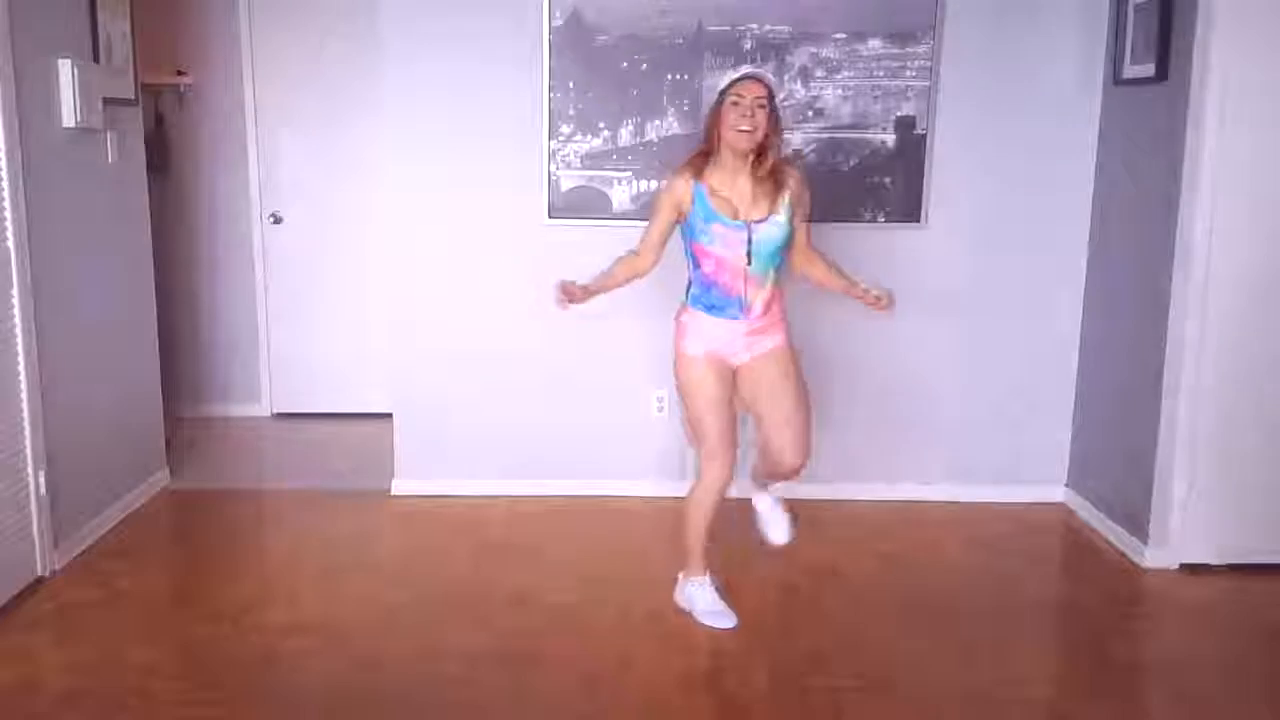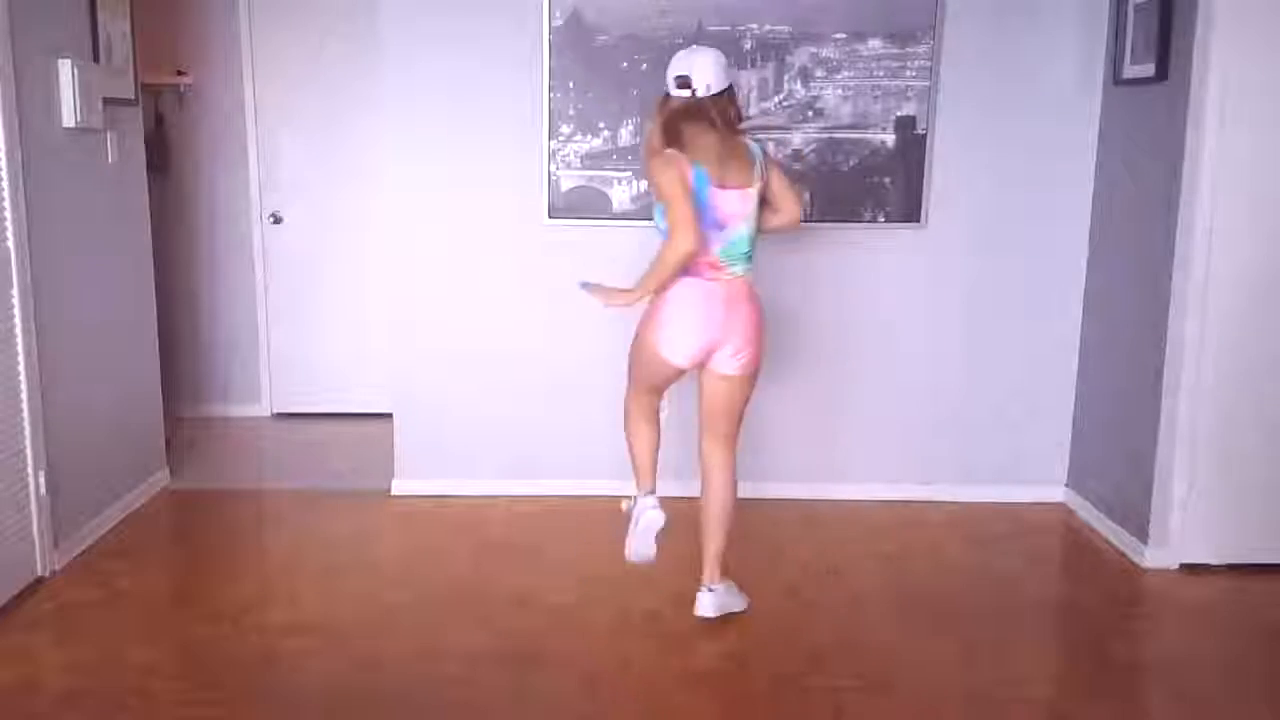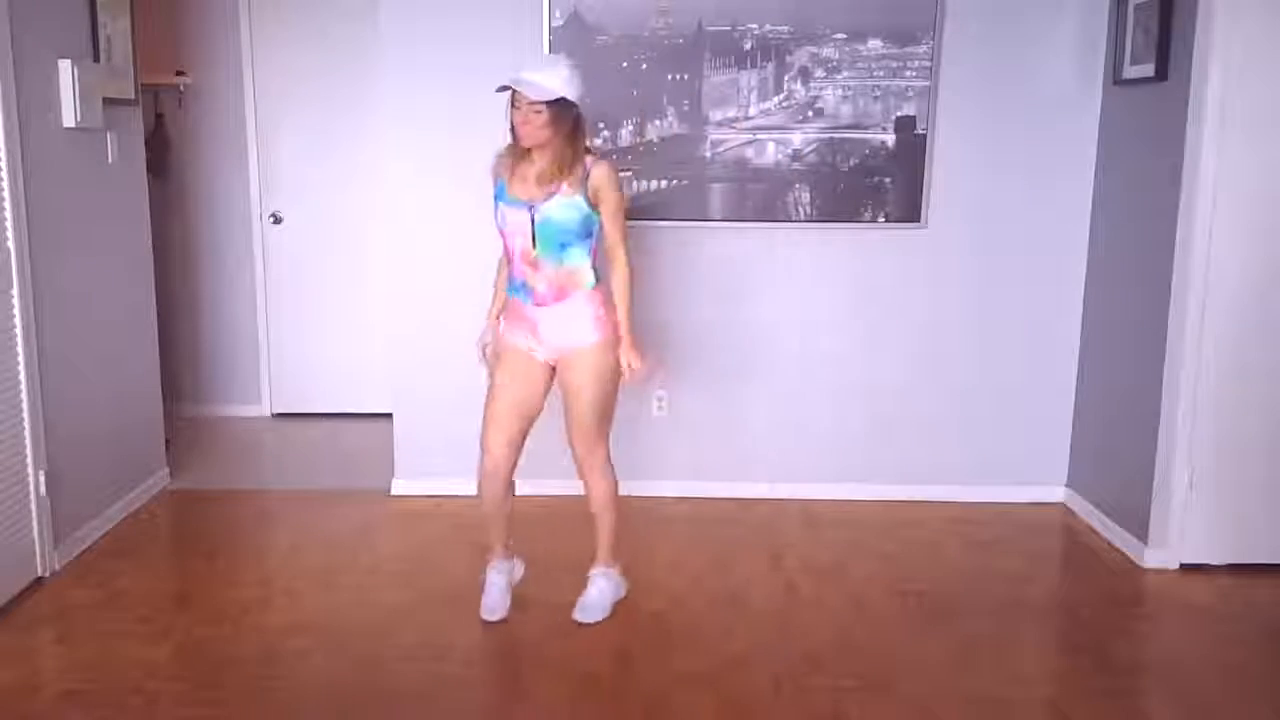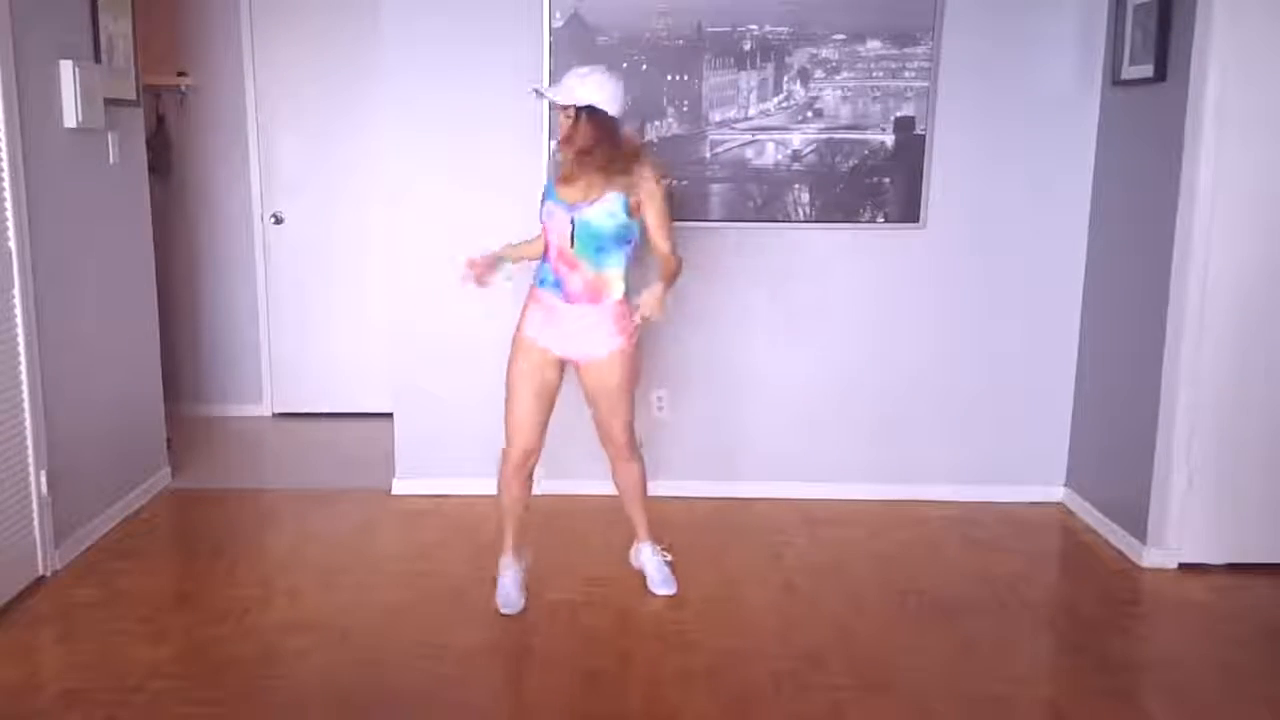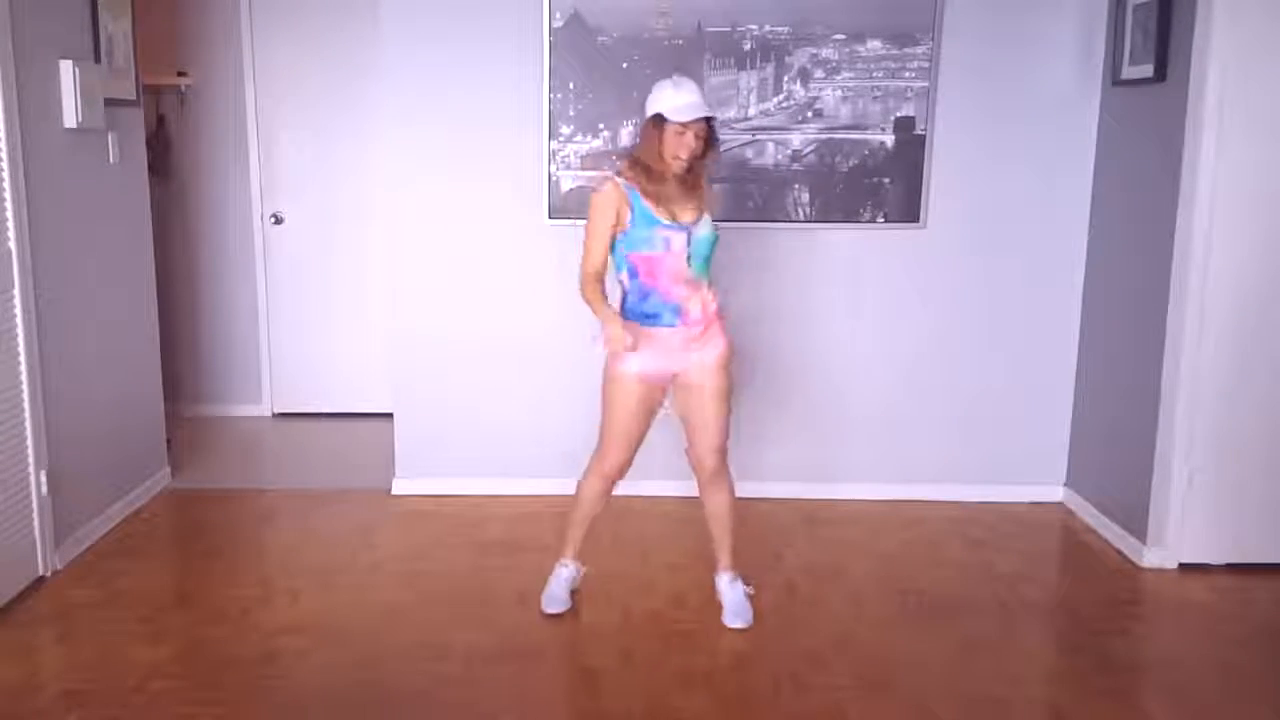
dt=1s
person 1, frame 1
left shoulder: (790, 184)
right shoulder: (685, 186)
left elbow: (802, 256)
right elbow: (645, 255)
left wrist: (853, 289)
right wrist: (589, 289)
left hip: (765, 338)
right hip: (703, 340)
left knee: (790, 456)
right knee: (716, 468)
left ankle: (762, 488)
right ankle: (694, 579)
person 1, frame 2
left shoulder: (668, 161)
right shoulder: (753, 156)
left elbow: (683, 244)
right elbow: (790, 213)
left wrist: (638, 292)
left hip: (685, 312)
right hip: (739, 314)
left knee: (641, 401)
right knee: (719, 452)
left ankle: (647, 504)
right ankle: (714, 586)
person 1, frame 3
left shoulder: (594, 174)
right shoulder: (504, 168)
left elbow: (616, 254)
left wrist: (625, 336)
right wrist: (494, 314)
left hip: (583, 326)
right hip: (522, 329)
left knee: (589, 453)
right knee: (494, 457)
left ankle: (606, 572)
right ankle: (500, 562)
person 1, frame 4
left shoulder: (638, 179)
right shoulder: (561, 173)
left elbow: (667, 256)
left wrist: (660, 286)
right wrist: (498, 257)
left hip: (605, 329)
right hip: (544, 321)
left knee: (621, 445)
right knee: (519, 449)
left ankle: (645, 547)
right ankle: (509, 561)
person 1, frame 5
left shoulder: (697, 192)
right shoulder: (614, 194)
right elbow: (590, 277)
right wrist: (609, 320)
left hip: (703, 346)
right hip: (638, 350)
left knee: (711, 465)
right knee: (608, 466)
left ankle: (727, 577)
right ankle: (567, 564)
